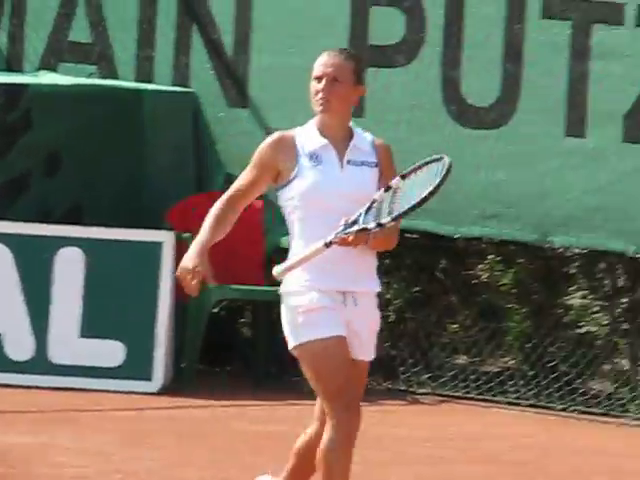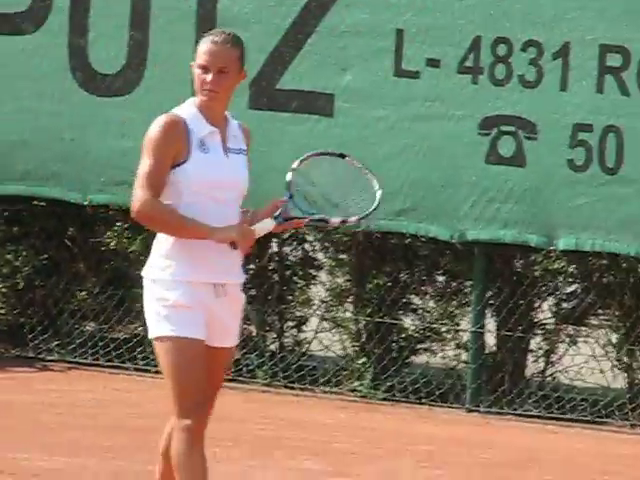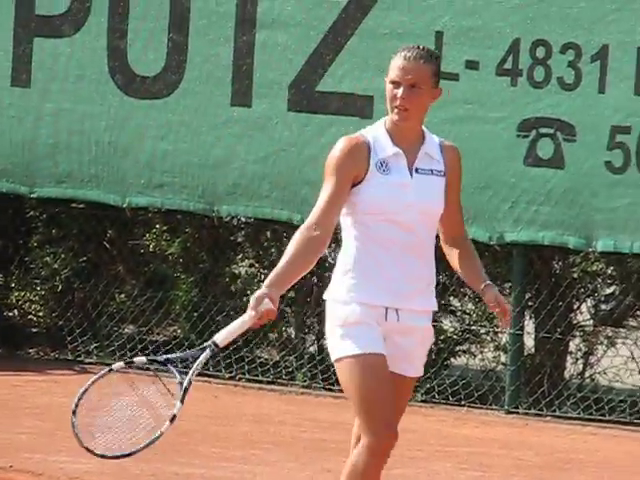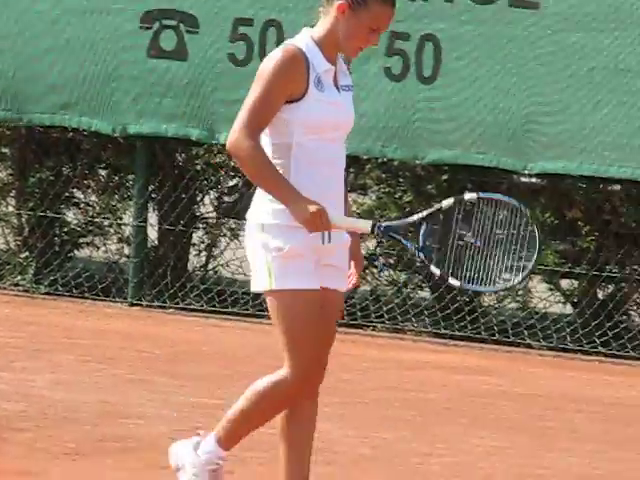
dt=1s
person 1, frame 1
left shoulder: (378, 152)
right shoulder: (283, 146)
left elbow: (389, 236)
right elbow: (231, 201)
left wrist: (365, 235)
right wrist: (198, 248)
left hip: (361, 299)
right hip: (309, 295)
left knee: (331, 422)
right knee: (343, 417)
person 1, frame 2
left shoulder: (241, 134)
right shoulder: (169, 128)
right elbow: (143, 207)
left wrist: (261, 220)
right wrist: (218, 232)
left hip: (226, 289)
right hip: (175, 287)
left knee: (196, 417)
right knee: (190, 419)
person 1, frame 3
left shoulder: (447, 157)
right shoulder: (354, 150)
left elbow: (454, 239)
right elbow: (317, 228)
left wrist: (487, 288)
right wrist: (272, 289)
left hip: (413, 317)
right hip: (356, 309)
left knee: (369, 439)
right knee: (378, 438)
person 1, frame 4
left shoulder: (339, 71)
right shoulder: (288, 62)
right elbow: (242, 141)
left wrist: (347, 233)
right wrist: (298, 203)
left hip: (322, 238)
right hip: (286, 237)
left knee: (308, 376)
right knee: (302, 372)
